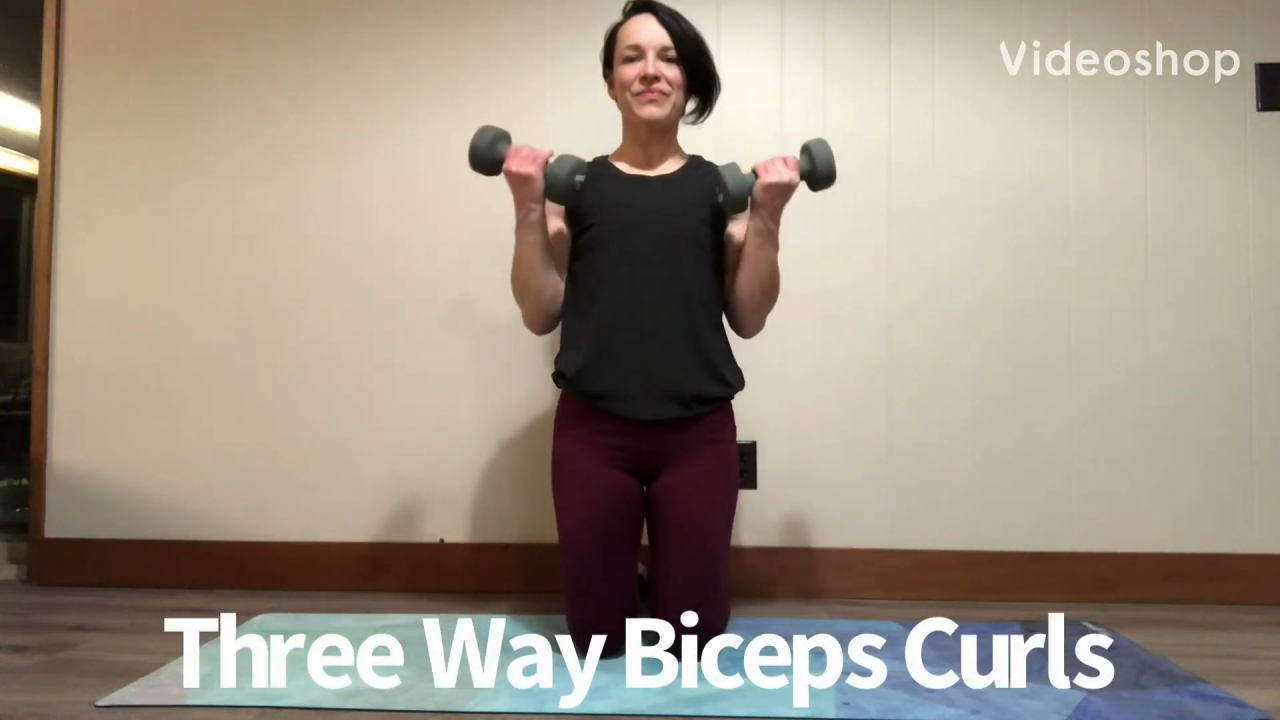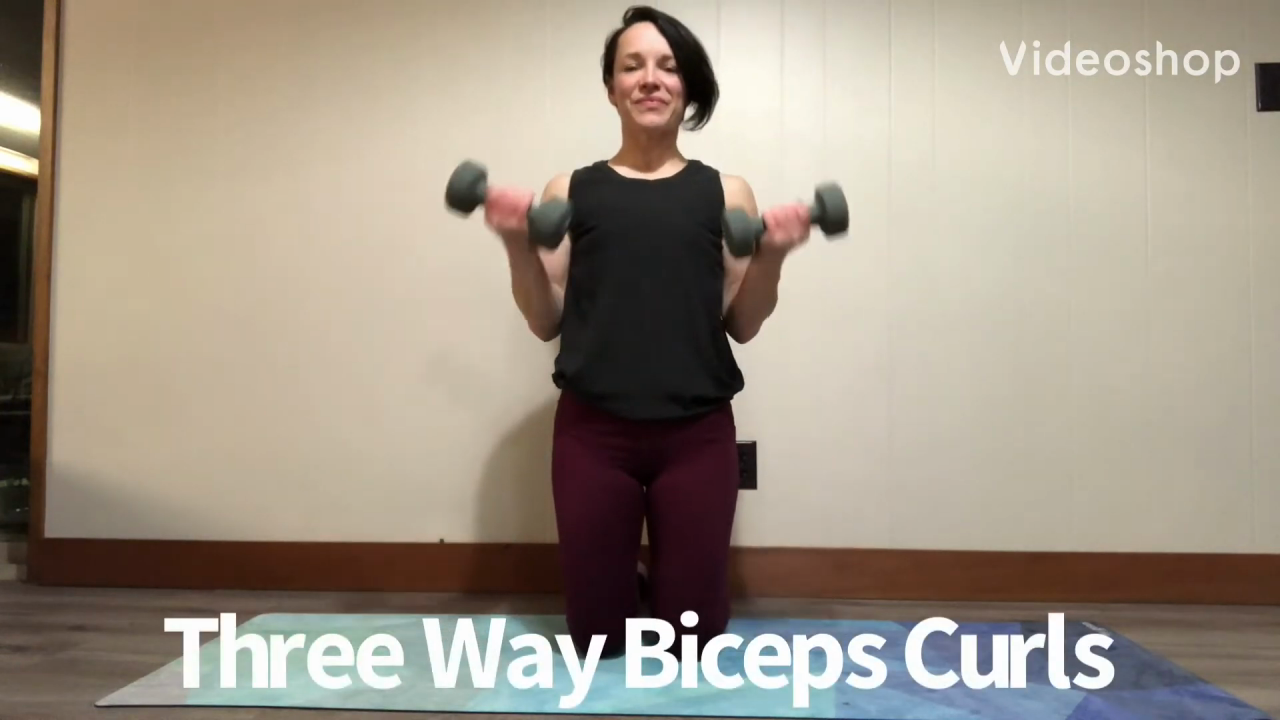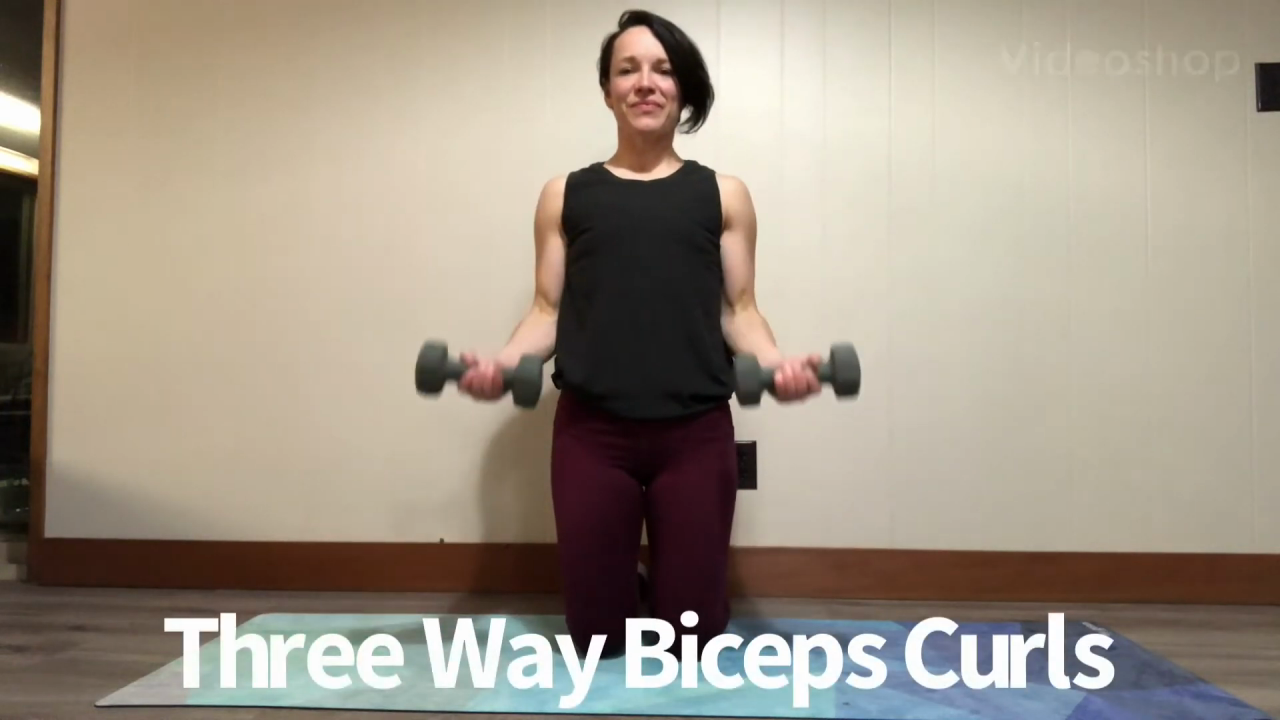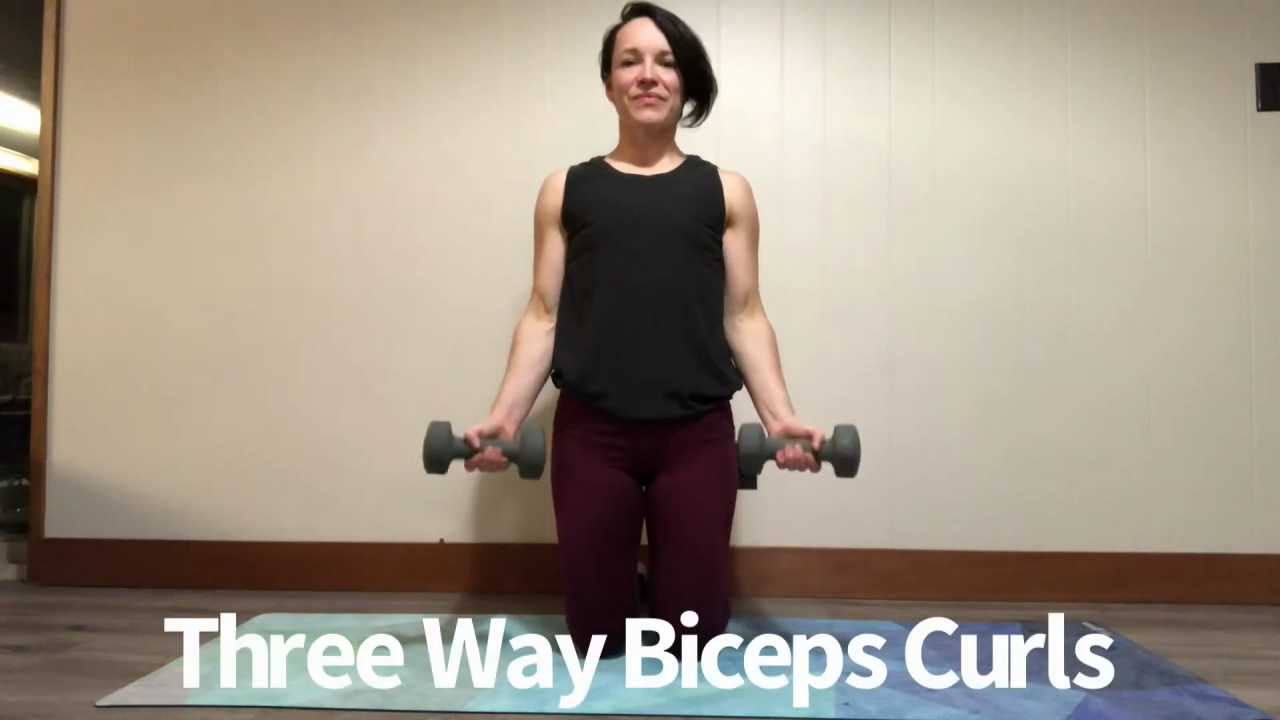
dt=0.5s
person 1, frame 1
left shoulder: (726, 187)
right shoulder: (572, 185)
left elbow: (749, 319)
right elbow: (539, 315)
left wrist: (766, 215)
right wrist: (529, 206)
left hip: (698, 432)
right hip: (592, 430)
left knee: (694, 634)
right knee: (596, 634)
left ankle: (658, 582)
right ankle: (627, 584)
person 1, frame 2
left shoulder: (726, 193)
right shoulder: (569, 191)
left elbow: (743, 325)
right elbow: (547, 321)
left wrist: (771, 256)
right wrist: (517, 244)
left hip: (698, 433)
right hip: (592, 431)
left knee: (694, 634)
right knee: (597, 634)
left ankle: (662, 581)
right ankle: (628, 583)
person 1, frame 3
left shoulder: (724, 194)
right shoulder: (566, 194)
left elbow: (738, 311)
right elbow: (549, 311)
left wrist: (777, 365)
right wrist: (502, 365)
left hip: (697, 433)
right hip: (591, 432)
left knee: (694, 633)
right knee: (596, 634)
left ankle: (662, 583)
right ankle: (631, 587)
person 1, frame 4
left shoulder: (725, 191)
right shoulder: (566, 189)
left elbow: (744, 316)
right elbow: (544, 315)
left wrist: (779, 416)
right wrist: (505, 415)
left hip: (698, 435)
right hip: (590, 432)
left knee: (694, 633)
right knee: (596, 635)
left ankle: (659, 586)
right ankle: (630, 589)
